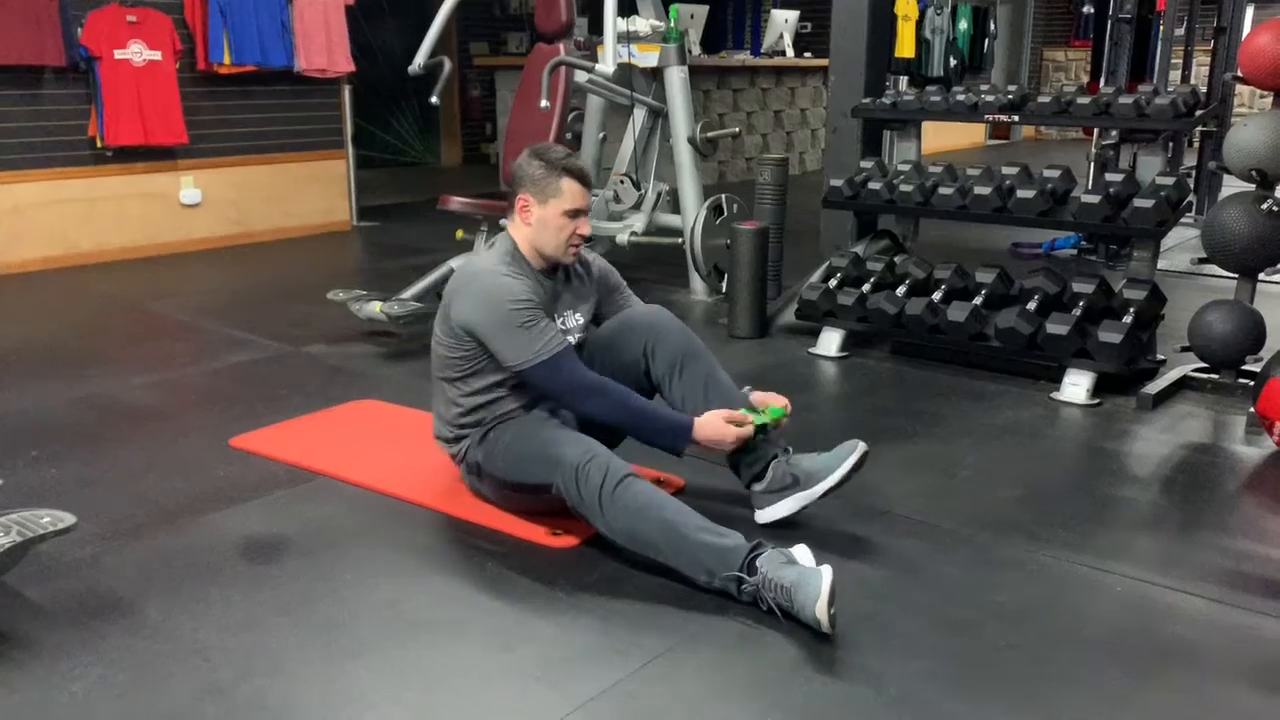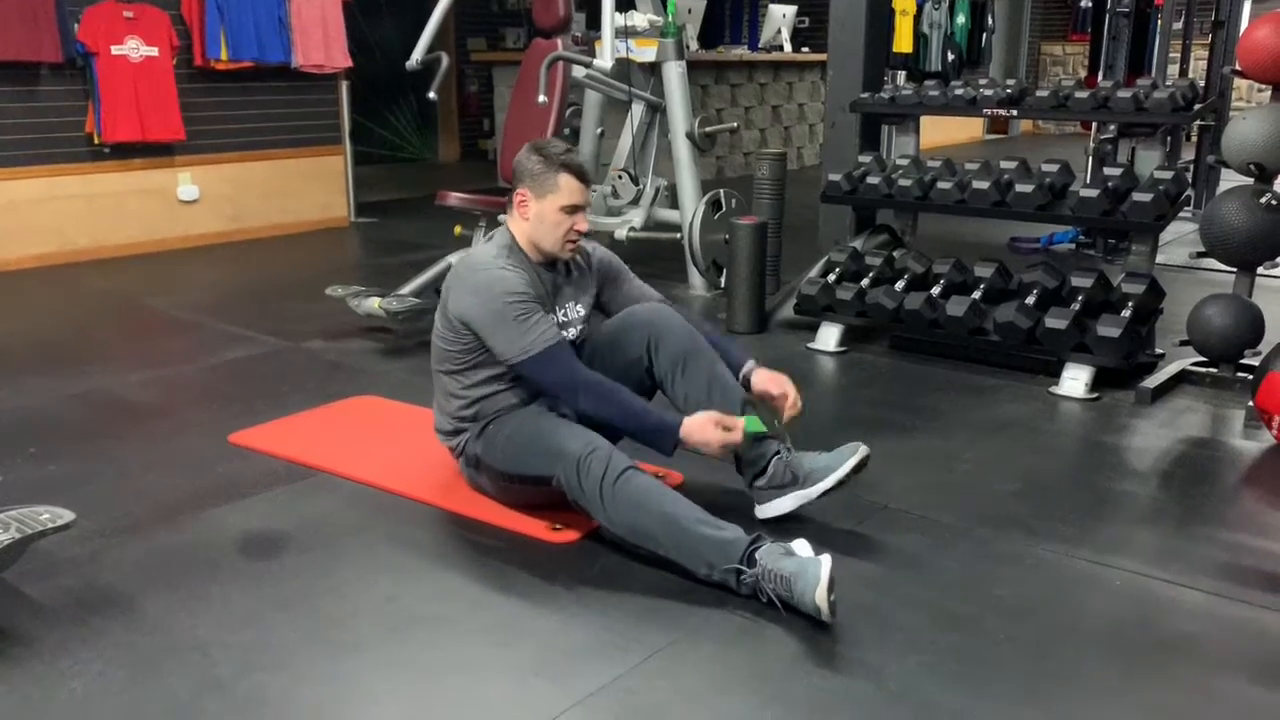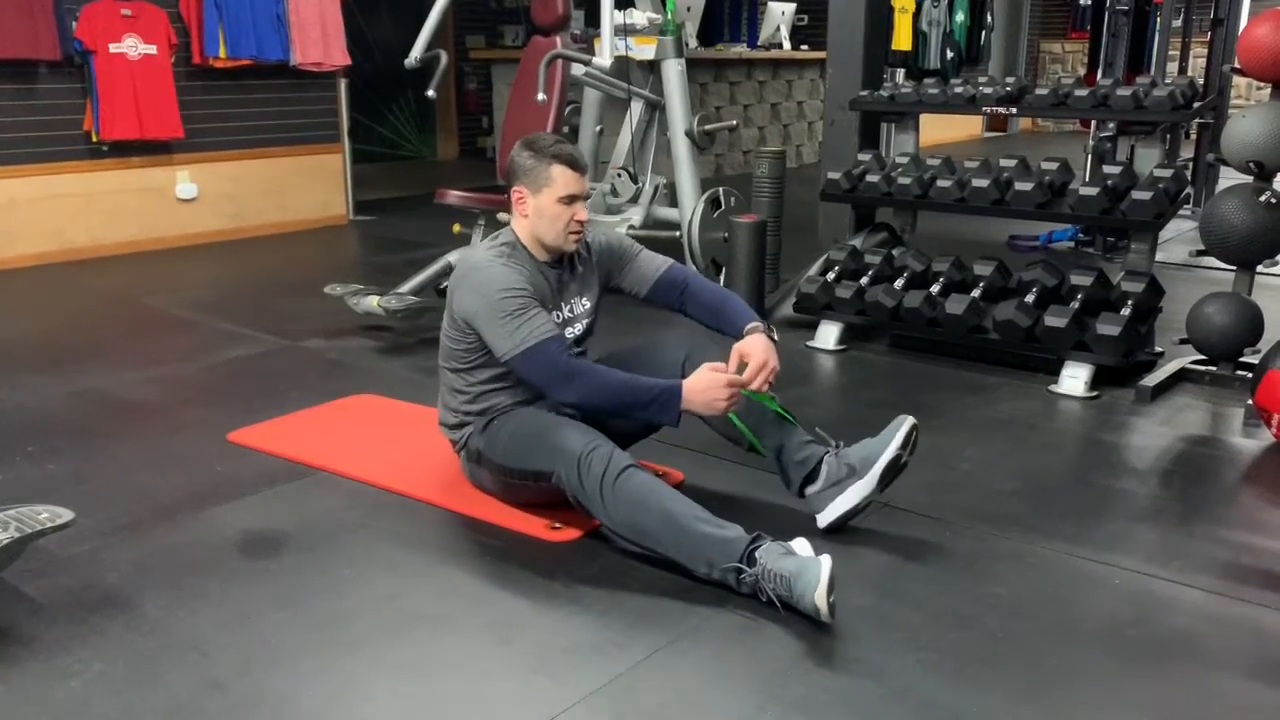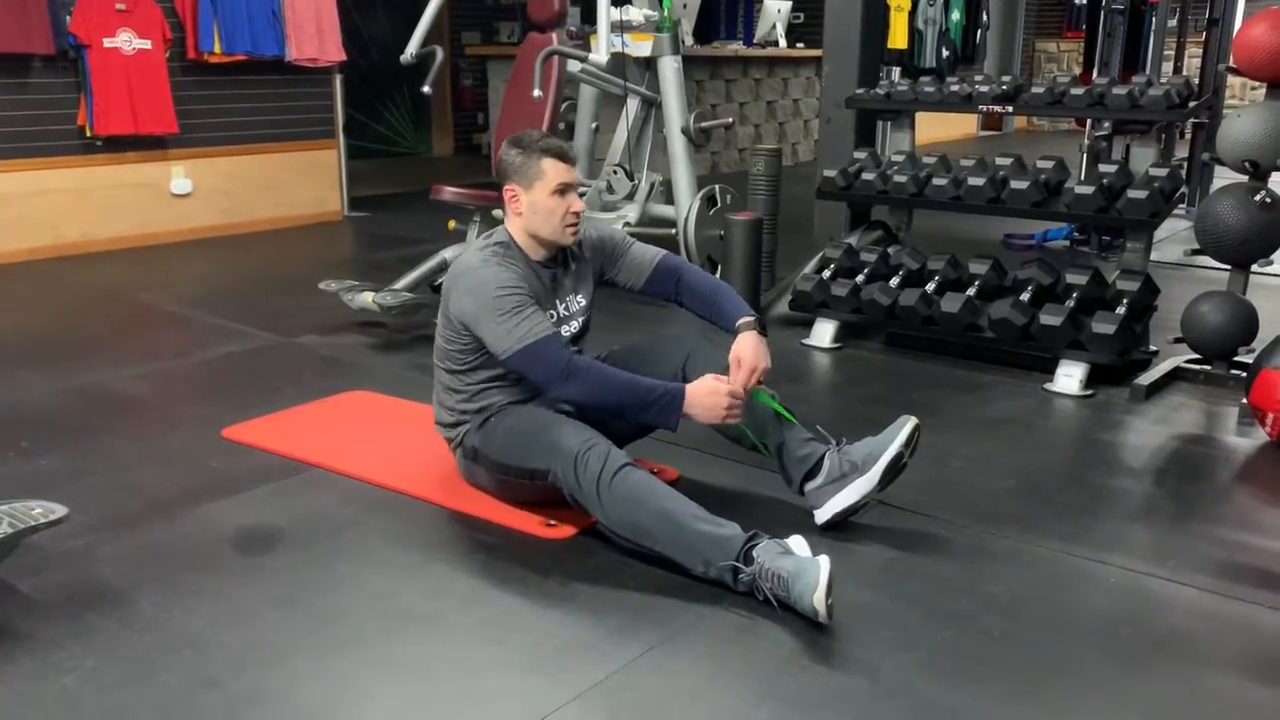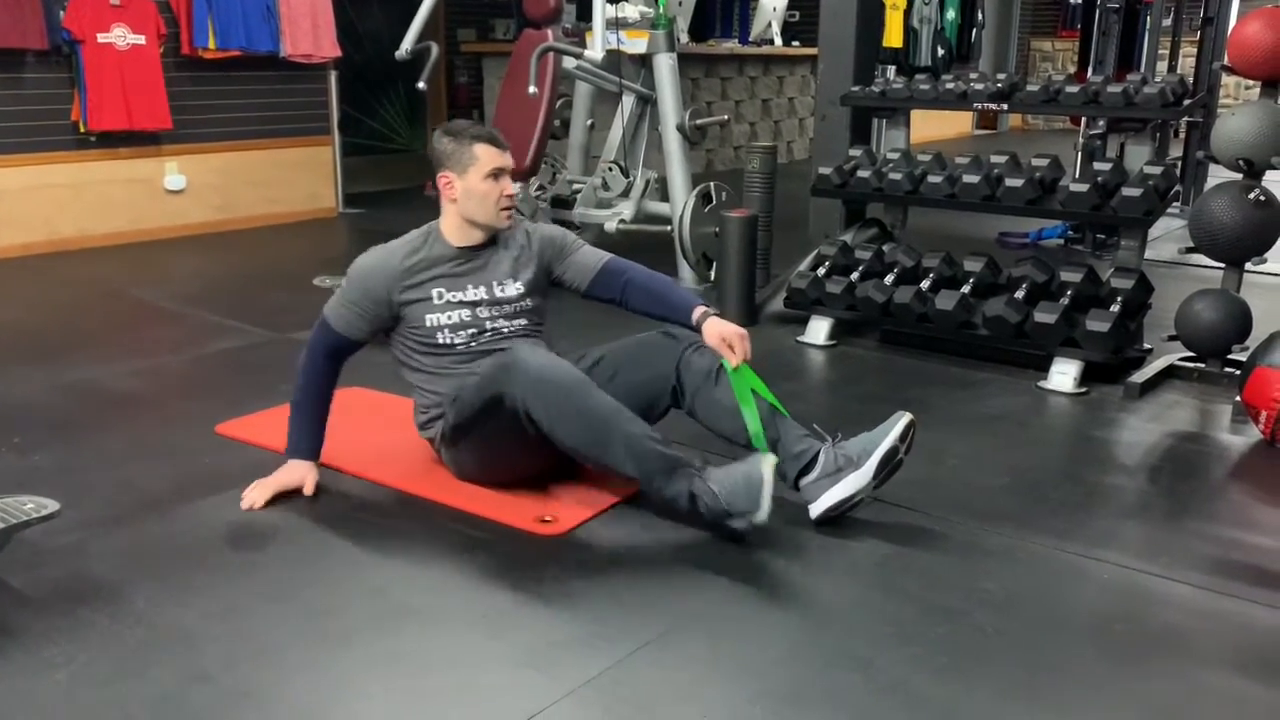
dt=0.5s
person 1, frame 1
left shoulder: (583, 267)
right shoulder: (493, 287)
left elbow: (655, 346)
right elbow: (579, 390)
left wrist: (740, 399)
right wrist: (689, 431)
left hip: (563, 406)
right hip: (495, 439)
left knee: (652, 325)
right knee: (586, 466)
left ankle: (768, 472)
right ankle: (760, 573)
person 1, frame 2
left shoulder: (585, 259)
right shoulder: (491, 280)
left elbow: (669, 323)
right elbow: (571, 384)
left wrist: (749, 374)
right wrist: (678, 431)
right hip: (493, 432)
left knee: (655, 324)
right knee: (588, 457)
left ankle: (768, 468)
right ankle: (759, 566)
person 1, frame 3
left shoulder: (593, 247)
right shoulder: (490, 276)
left elbow: (684, 287)
right elbow: (563, 379)
left wrist: (755, 330)
right wrist: (681, 397)
left hip: (573, 399)
right hip: (499, 429)
left knee: (691, 351)
right knee: (587, 458)
left ankle: (821, 474)
right ankle: (759, 565)
person 1, frame 4
left shoulder: (587, 243)
right shoulder: (484, 276)
left elbow: (679, 278)
right elbow: (562, 376)
left wrist: (747, 327)
right wrist: (683, 400)
left hip: (569, 398)
right hip: (494, 427)
left knee: (694, 351)
right knee: (586, 457)
left ankle: (821, 472)
right ankle: (756, 565)
person 1, frame 5
left shoulder: (537, 241)
right shoulder: (389, 269)
left elbow: (621, 279)
right elbow: (324, 353)
left wrist: (702, 316)
right wrist: (302, 456)
left hip: (546, 404)
right hip: (473, 434)
left knee: (681, 351)
right knee: (530, 368)
left ankle: (814, 468)
right ankle: (701, 492)
